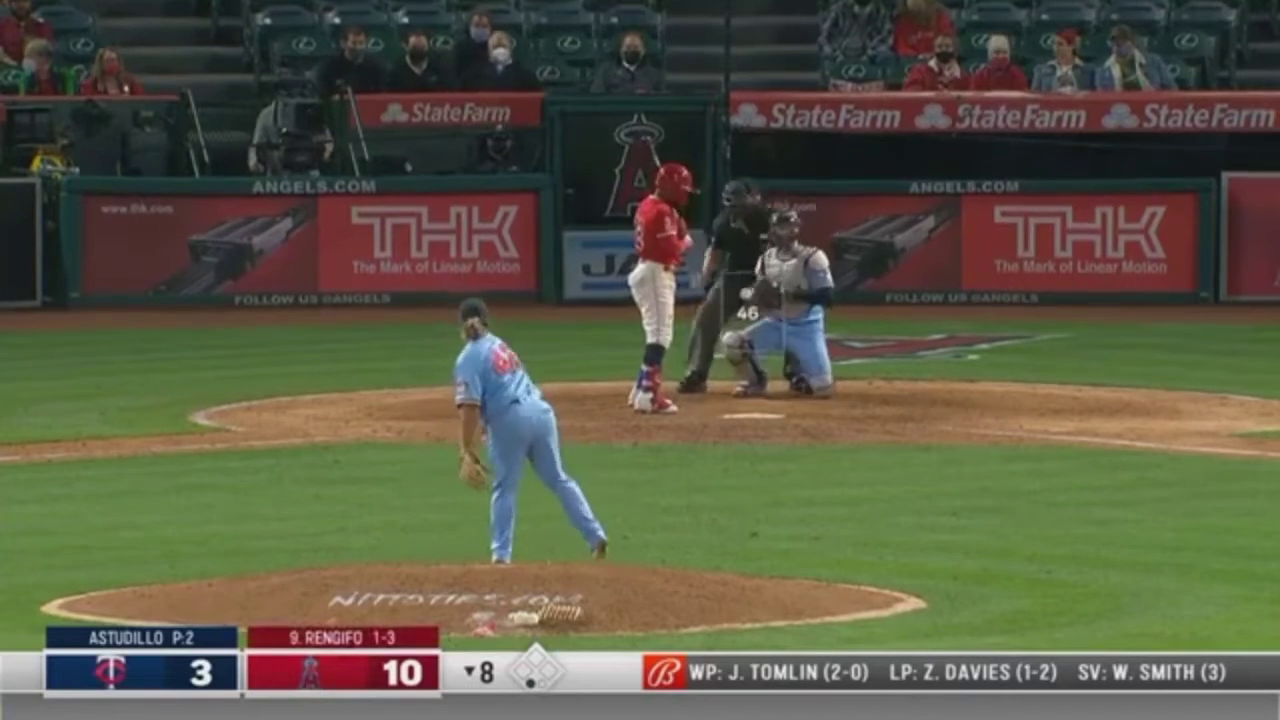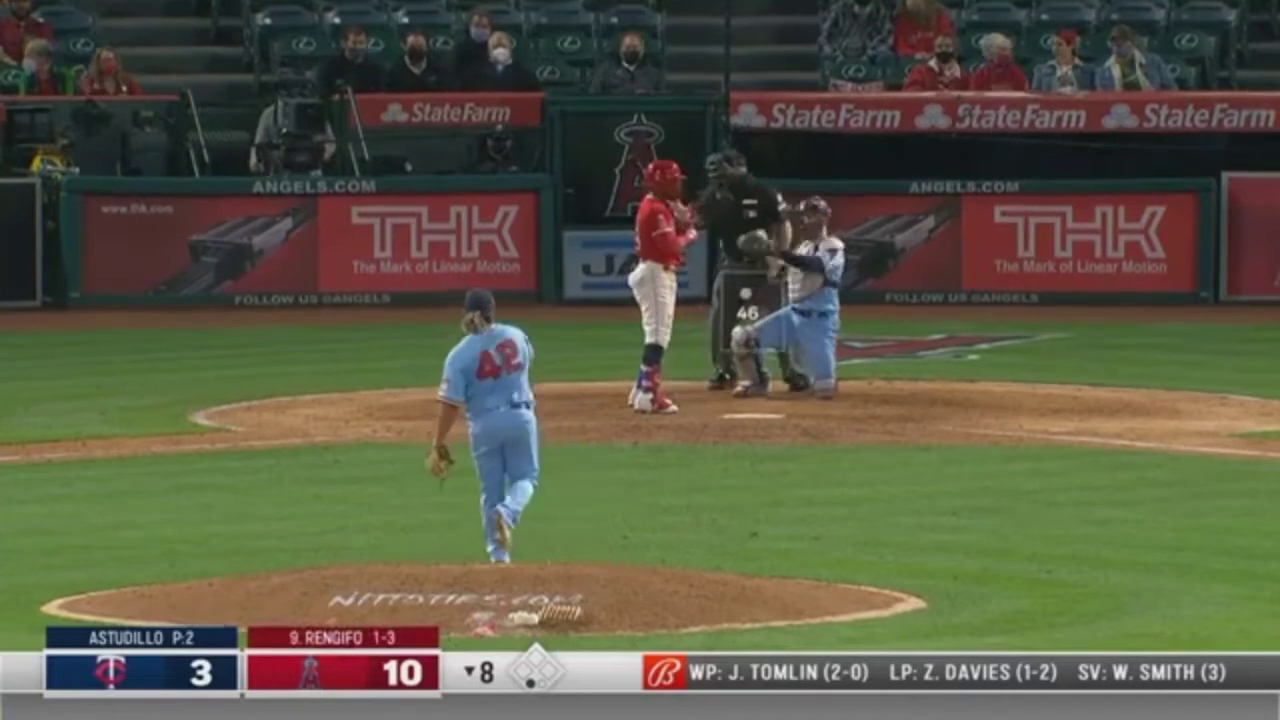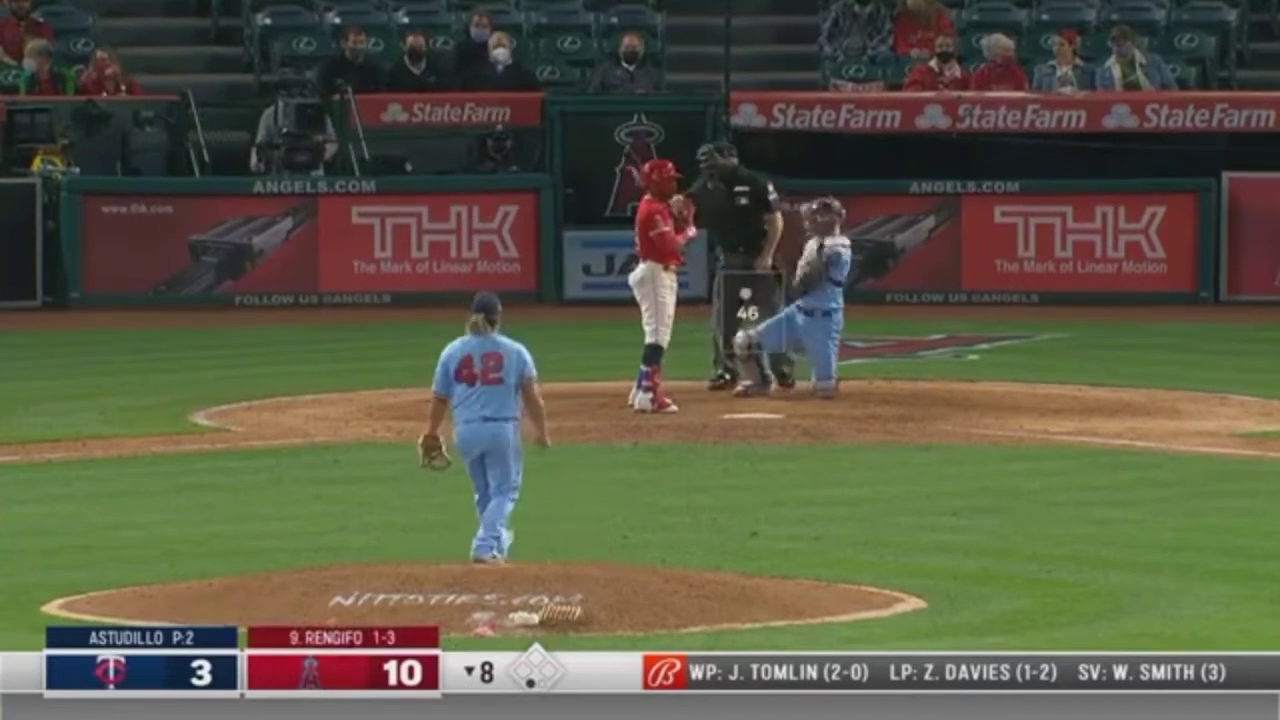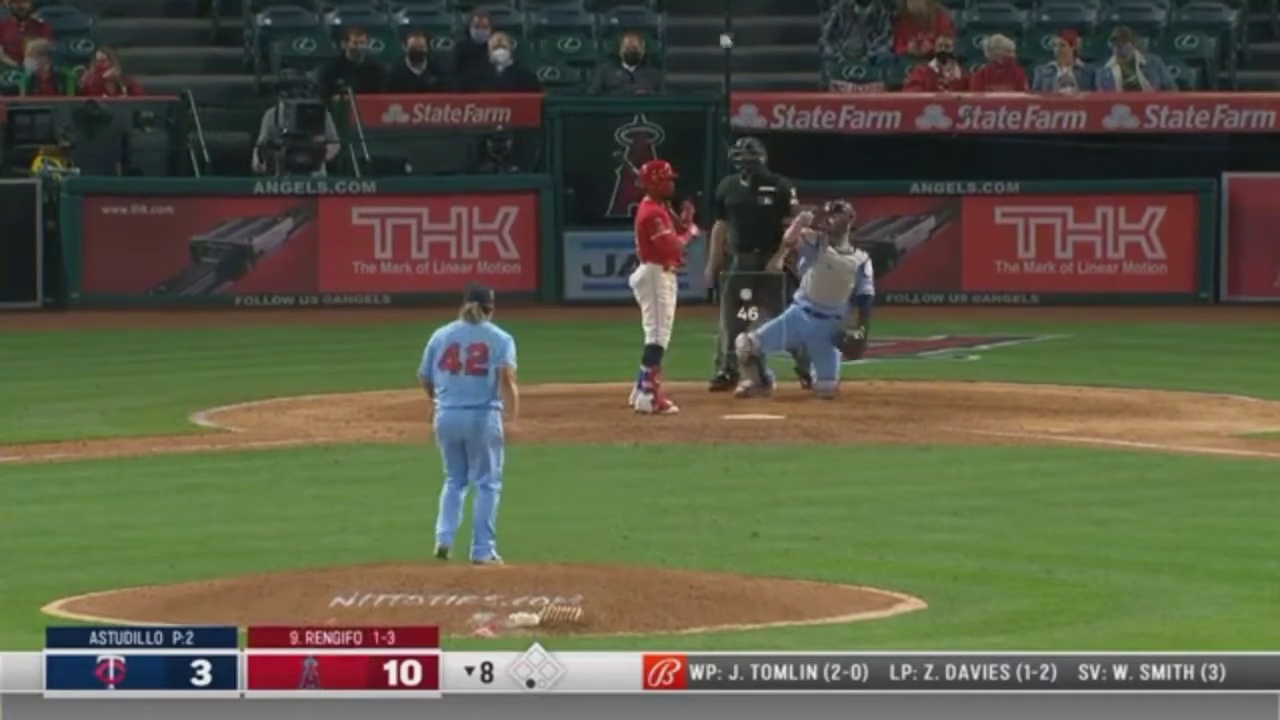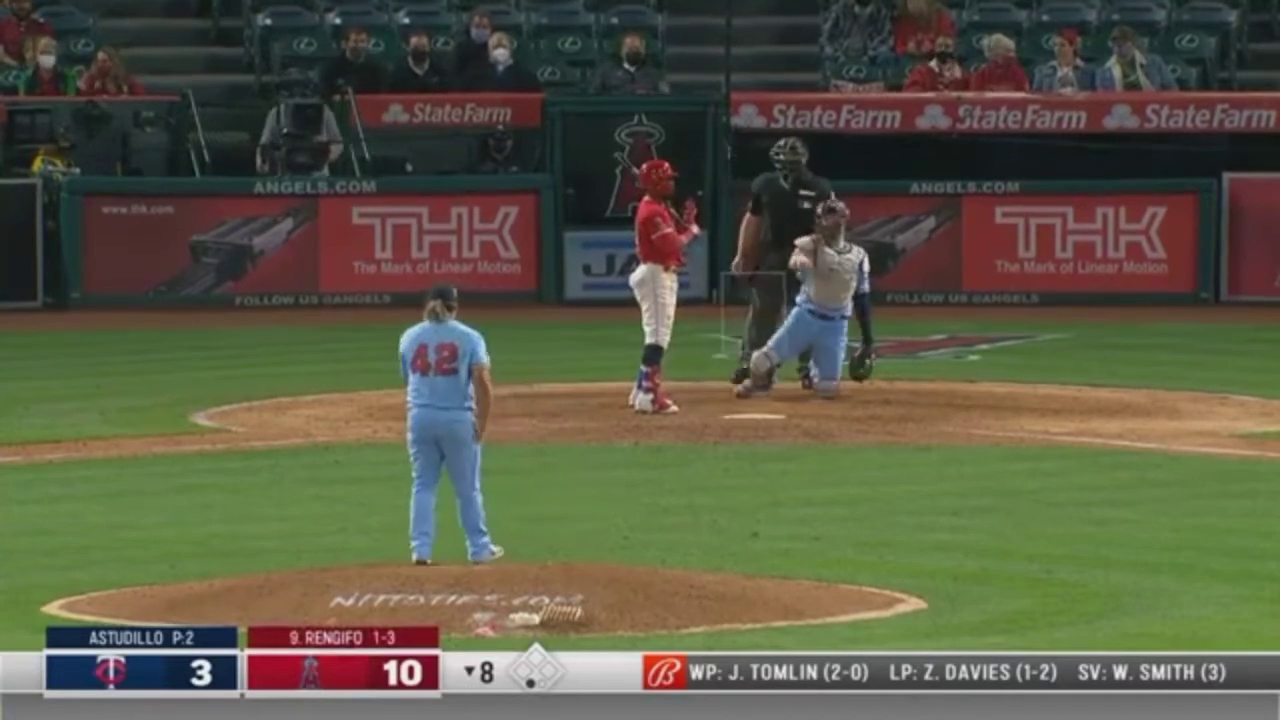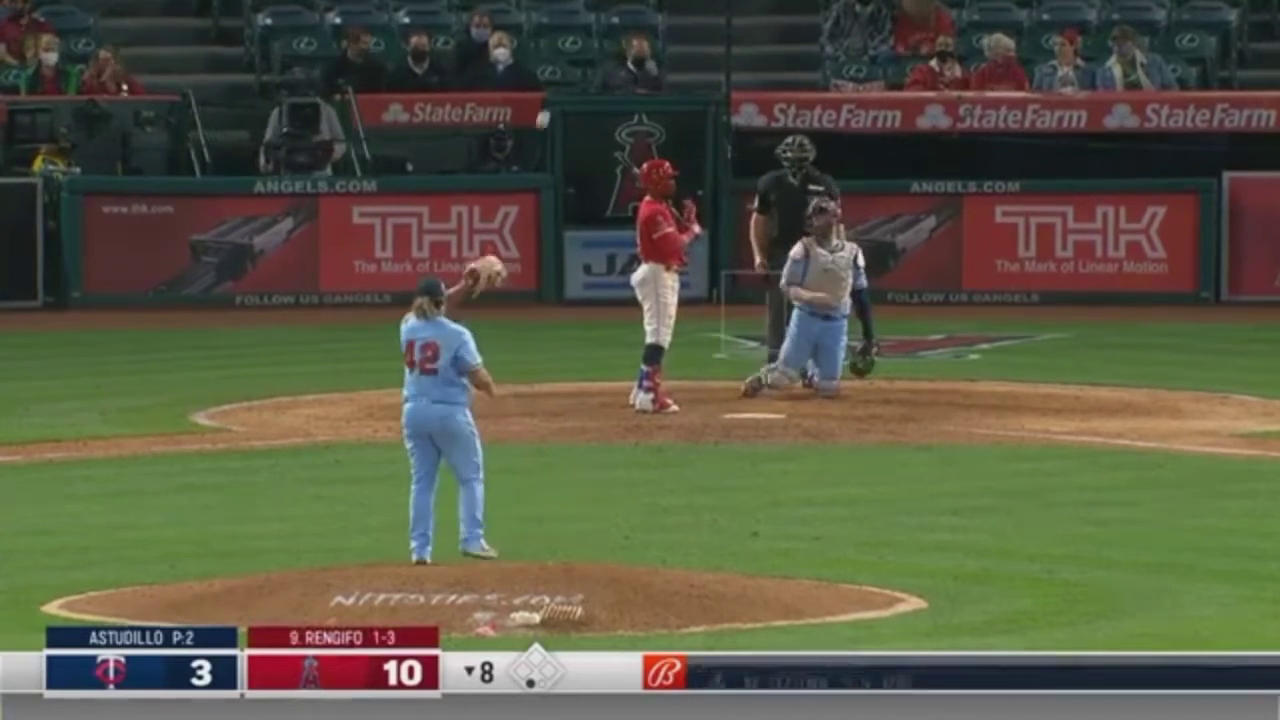
dt=0.4s
person 1, frame 1
left shoulder: (467, 359)
right shoulder: (497, 344)
left elbow: (470, 407)
left wrist: (467, 449)
left hip: (508, 422)
right hip: (541, 412)
left knee: (504, 489)
right knee: (558, 480)
left ankle: (501, 554)
right ankle: (594, 536)
person 1, frame 2
left shoulder: (459, 354)
right shoulder: (515, 335)
left elbow: (450, 405)
left wrist: (438, 443)
left hip: (485, 424)
right hip: (521, 417)
left knee: (491, 489)
right knee: (524, 476)
left ankle: (498, 552)
right ankle: (507, 513)
person 1, frame 3
left shoulder: (451, 351)
right shoulder: (515, 350)
left elbow: (439, 398)
right elbow: (531, 396)
left wrist: (432, 431)
right wrist: (542, 430)
left hip: (466, 431)
right hip: (501, 429)
left knee: (483, 491)
right knee: (504, 491)
left ankle: (495, 540)
right ankle: (485, 546)
person 1, frame 4
left shoulder: (440, 335)
right shoulder: (500, 339)
left elbow: (425, 380)
right elbow: (507, 381)
right wrist: (512, 420)
left hip: (446, 417)
right hip: (482, 418)
left knee: (455, 479)
right knee: (487, 483)
left ankle: (444, 538)
right ankle: (482, 550)
person 1, frame 5
left shoulder: (409, 337)
right shoulder: (469, 337)
right elbow: (483, 382)
right wrist: (483, 420)
left hip: (420, 417)
right hip: (457, 418)
left knee: (423, 485)
right knee: (468, 487)
left ankle: (420, 549)
right ankle: (480, 548)
person 1, frame 6
left shoulder: (408, 326)
right shoulder: (457, 334)
left elbow: (429, 308)
right elbow: (478, 378)
left wrist: (464, 287)
right wrist: (490, 388)
left hip: (414, 412)
right hip: (450, 413)
left knee: (421, 482)
right knee: (470, 477)
left ankle: (420, 549)
right ankle: (472, 540)
person 2, frame 1
left shoulder: (648, 204)
right shoulder: (661, 211)
right elbow: (674, 248)
left wrist: (678, 229)
right wrist: (687, 239)
left hip: (649, 271)
right hip: (656, 274)
left knee: (656, 334)
right knee: (660, 335)
left ankle: (642, 390)
right ankle: (648, 396)
person 2, frame 2
left shoulder: (661, 205)
right shoulder: (655, 209)
left elbow: (674, 234)
right elbow: (672, 245)
left wrist: (684, 223)
right wrist: (690, 234)
left hip: (660, 273)
right hip: (655, 274)
left knee: (657, 334)
right knee: (658, 334)
left ankle: (642, 390)
right ankle: (647, 396)
person 2, frame 3
left shoulder: (661, 206)
right shoulder: (652, 209)
left elbow: (675, 232)
right elbow: (671, 245)
left wrist: (684, 218)
right wrist: (690, 231)
left hip: (662, 273)
right hip: (655, 274)
left knee: (658, 334)
right knee: (658, 334)
left ankle: (642, 389)
right ankle: (647, 395)
person 2, frame 4
left shoulder: (660, 207)
right shoulder: (652, 212)
left elbow: (675, 233)
right elbow: (672, 247)
left wrist: (685, 219)
right wrist: (692, 231)
left hip: (662, 275)
right hip: (656, 275)
left knee: (657, 335)
right knee: (658, 335)
left ankle: (643, 390)
right ankle: (648, 397)
person 2, frame 5
left shoulder: (660, 207)
right shoulder: (652, 211)
left elbow: (675, 232)
right elbow: (674, 245)
left wrist: (686, 219)
right wrist: (692, 230)
left hip: (663, 274)
right hip: (656, 275)
left knee: (657, 335)
right knee: (658, 335)
left ankle: (643, 390)
right ankle: (648, 396)
person 2, frame 6
left shoulder: (661, 206)
right shoulder: (653, 211)
left elbow: (677, 232)
right elbow: (675, 245)
left wrist: (687, 218)
right wrist: (693, 229)
left hip: (664, 274)
right hip: (658, 274)
left knee: (658, 334)
right knee: (659, 335)
left ankle: (643, 389)
right ankle: (649, 395)
person 3, frame 1
left shoulder: (770, 220)
right shoulder: (725, 221)
right elbow: (714, 252)
right wrist: (704, 276)
right hip: (731, 279)
right knee: (705, 321)
right ankle: (695, 376)
person 3, frame 2
left shoulder: (764, 193)
right shoulder: (714, 195)
left elbow: (784, 229)
right elbow: (693, 219)
left wrist: (777, 264)
left hip: (764, 267)
right hip: (730, 266)
right knee: (720, 319)
left ankle: (793, 373)
right ankle: (725, 371)
person 3, frame 3
left shoulder: (756, 183)
right shoulder: (705, 188)
left elbow: (775, 221)
left wrist: (767, 256)
left hip: (757, 259)
right hip: (727, 261)
left knee: (771, 314)
right knee: (723, 318)
left ankle: (782, 369)
right ankle: (725, 370)
person 3, frame 4
left shoulder: (780, 186)
right shoulder: (727, 187)
right elbow: (721, 227)
right wrist: (712, 264)
left hip: (772, 260)
right hip: (740, 261)
right knee: (731, 317)
left ankle: (806, 369)
right ankle: (727, 371)
person 3, frame 5
left shoulder: (819, 188)
right shoulder: (764, 184)
right elbow: (752, 220)
right wrist: (742, 254)
right hip: (772, 259)
right knee: (761, 314)
left ankle: (807, 370)
right ankle: (750, 367)
person 3, frame 6
left shoulder: (825, 185)
right shoulder: (768, 182)
right elbow: (758, 220)
right wrist: (759, 254)
right hip: (779, 258)
right knee: (777, 315)
person 4, frame 1
left shoulder: (812, 258)
right shoulder: (767, 257)
left elbow: (827, 298)
right elbow: (757, 295)
left wrist: (792, 293)
right wrist: (755, 295)
left hip: (807, 328)
right hip: (776, 323)
left knee: (823, 388)
right knee: (731, 341)
left ankle: (802, 378)
right ankle: (755, 382)
person 4, frame 2
left shoulder: (832, 247)
right shoulder: (803, 246)
left elbow: (813, 265)
left wrist: (778, 252)
left hip: (819, 320)
right hip: (793, 313)
left knee: (825, 389)
right knee: (741, 337)
left ankle: (822, 377)
right ankle: (757, 382)
person 4, frame 3
left shoulder: (839, 244)
right shoulder: (814, 242)
left elbow: (828, 259)
left hip: (823, 319)
right hip: (797, 313)
left knee: (826, 389)
right knee: (746, 340)
left ankle: (824, 379)
right ankle: (759, 382)
person 4, frame 4
left shoulder: (861, 261)
right shoulder: (815, 242)
left elbow: (865, 300)
right elbow: (789, 242)
left wrist: (862, 328)
right wrist: (798, 223)
left hip: (829, 325)
right hip: (799, 314)
left knee: (827, 390)
right knee: (746, 344)
left ankle: (818, 375)
right ankle: (761, 382)
person 4, frame 5
left shoulder: (858, 256)
right shoulder: (812, 244)
left elbow: (862, 300)
right elbow: (793, 260)
left wrist: (868, 340)
right wrist: (799, 259)
left hip: (836, 325)
right hip: (805, 316)
left knee: (828, 389)
right knee: (763, 361)
left ankle: (816, 372)
right ankle: (761, 381)
person 4, frame 6
left shoulder: (852, 252)
right shoulder: (803, 249)
left elbow: (861, 295)
right elbow: (786, 287)
left wrist: (869, 335)
right wrist: (811, 296)
left hip: (836, 324)
right hip: (805, 319)
left knee: (829, 389)
right knee: (783, 379)
left ankle: (813, 371)
right ankle: (766, 376)
